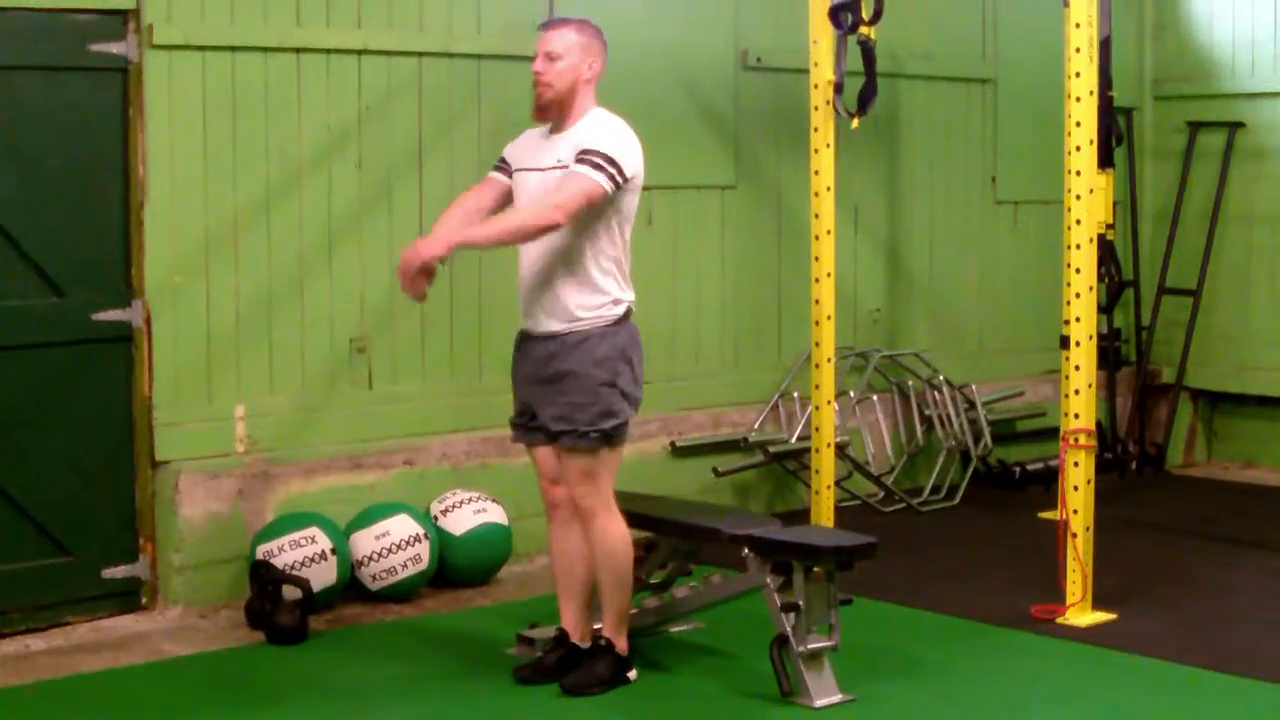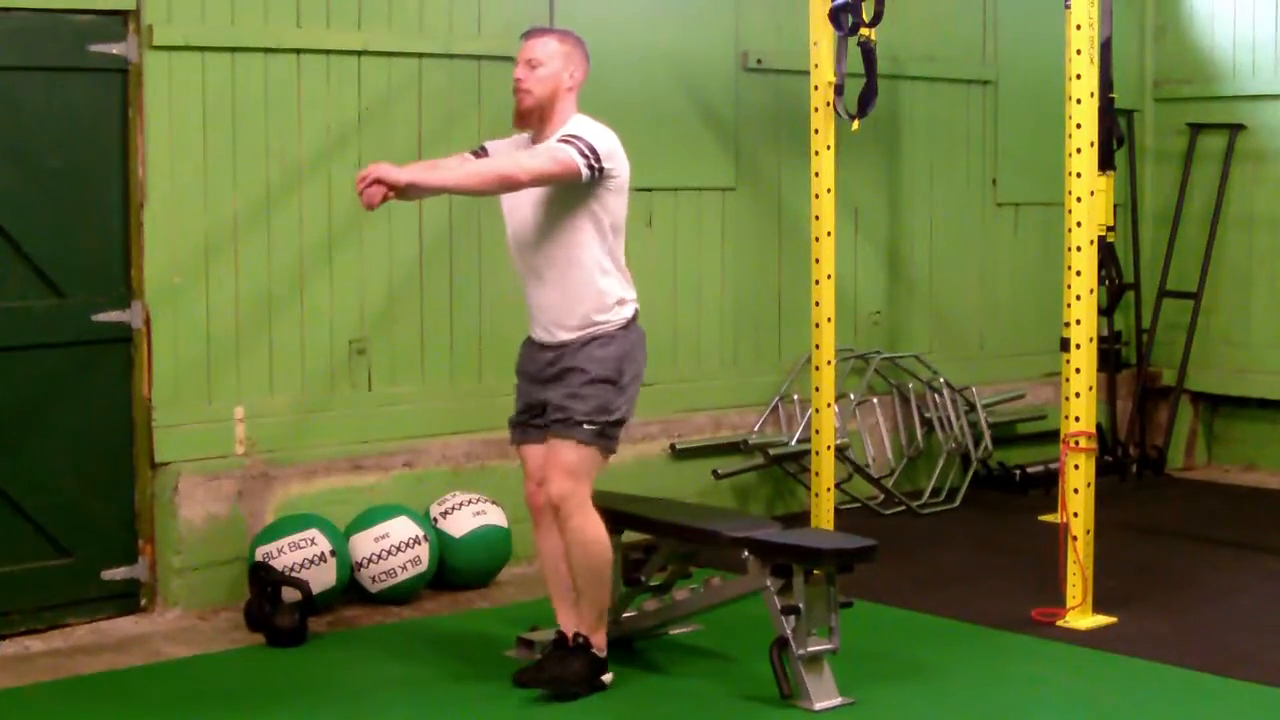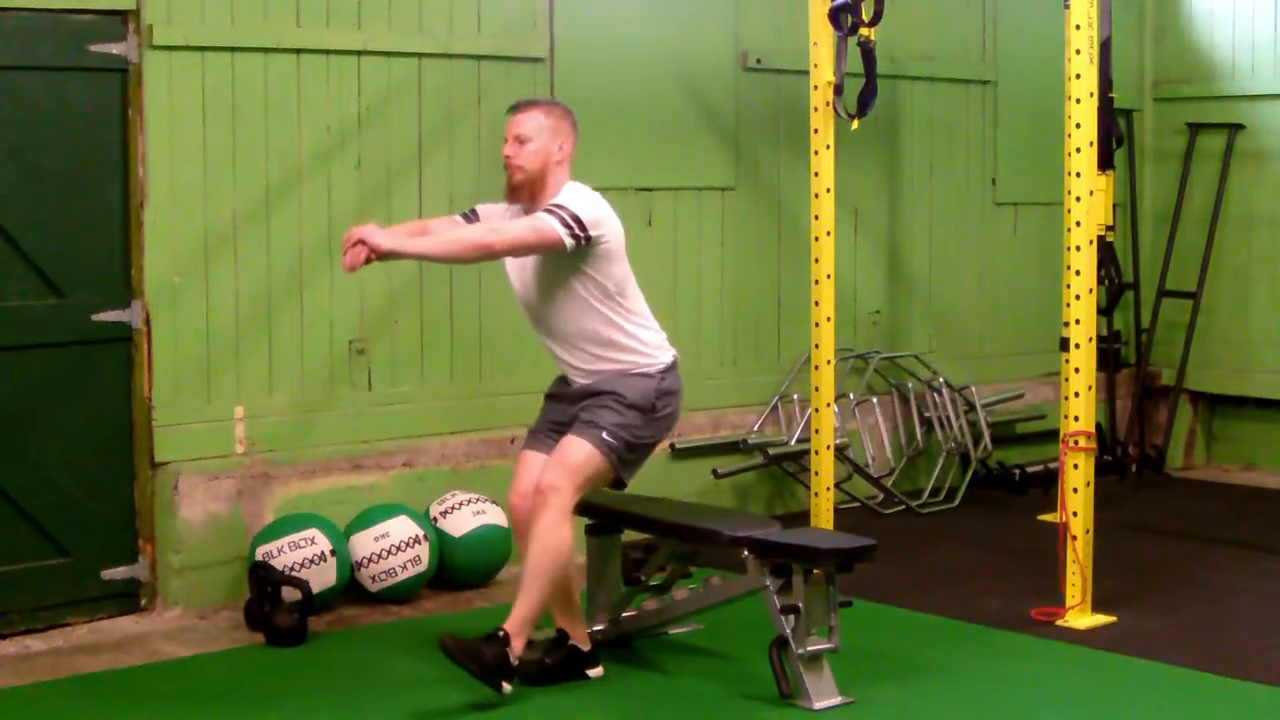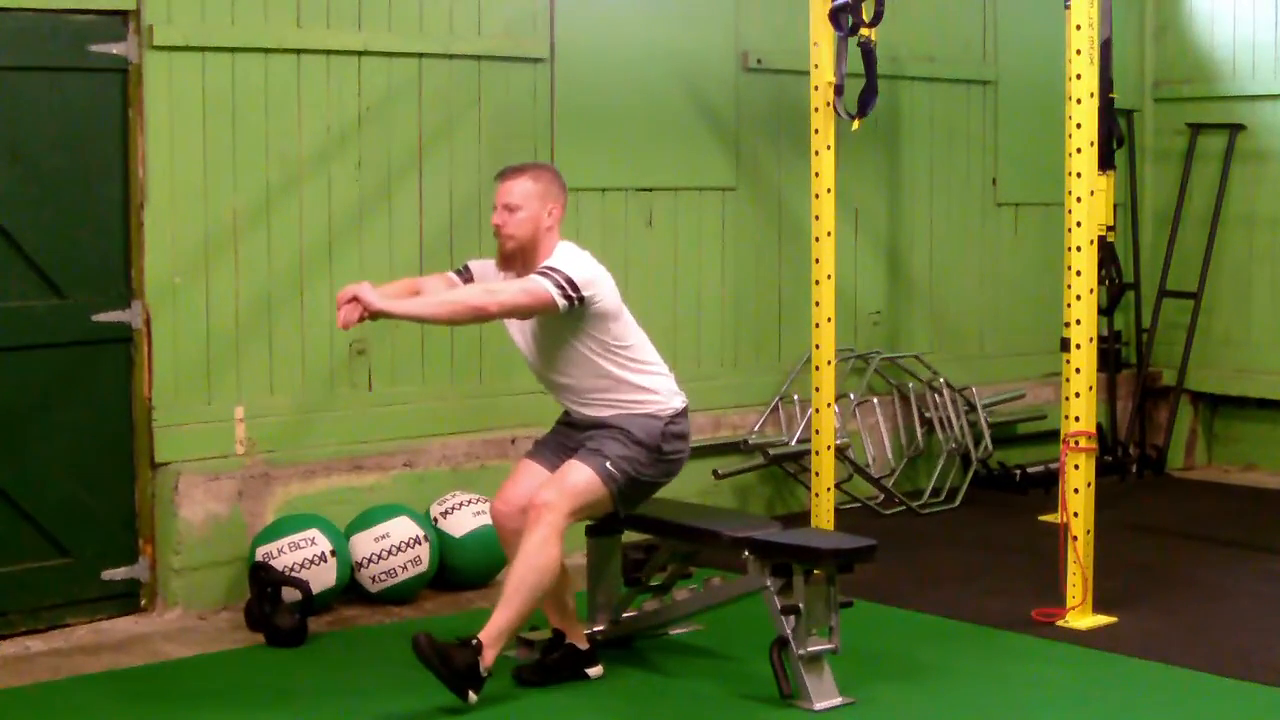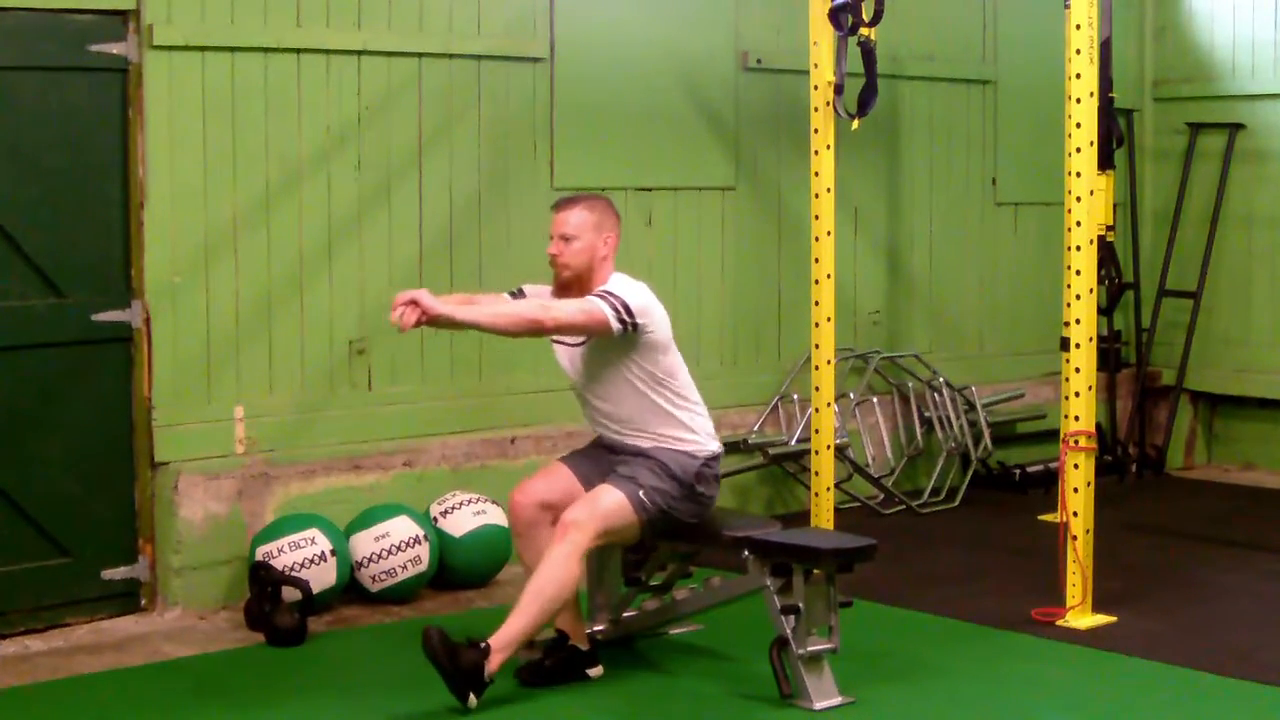
dt=0.7s
person 1, frame 1
left shoulder: (610, 138)
right shoulder: (527, 145)
left elbow: (552, 215)
right elbow: (475, 202)
left wrist: (446, 240)
right wrist: (430, 245)
left hip: (593, 342)
right hip: (537, 340)
left knee: (592, 500)
right knee: (557, 497)
left ankle: (615, 649)
right ankle: (573, 639)
person 1, frame 2
left shoulder: (591, 141)
right shoulder: (513, 145)
left elbow: (515, 176)
right elbow: (450, 168)
left wrist: (408, 176)
right wrist: (397, 181)
left hip: (600, 344)
right hip: (544, 347)
left knee: (568, 495)
right knee: (541, 498)
left ankle: (595, 649)
right ankle: (570, 639)
person 1, frame 3
left shoulder: (581, 209)
right shoulder: (508, 213)
left elbow: (492, 245)
right elbow: (437, 228)
left wrist: (391, 246)
right wrist: (380, 239)
left hip: (640, 384)
right hip: (580, 383)
left knee: (554, 490)
right knee: (524, 504)
left ankle: (508, 646)
right ankle: (575, 644)
person 1, frame 4
left shoulder: (573, 270)
right shoulder: (501, 271)
left elbow: (486, 306)
right elbow: (431, 285)
left wrist: (387, 306)
right wrist: (375, 297)
left hip: (649, 425)
right hip: (588, 419)
left knee: (549, 506)
right knee: (510, 510)
left ankle: (479, 656)
right ankle: (573, 645)
person 1, frame 5
left shoulder: (629, 299)
right shoulder: (555, 297)
left elbow: (542, 321)
right elbow: (482, 303)
left wrist: (444, 312)
right wrist: (430, 305)
left hip: (682, 464)
right hip: (619, 449)
left knee: (578, 524)
right knee: (528, 503)
left ankle: (484, 663)
right ankle: (574, 645)
